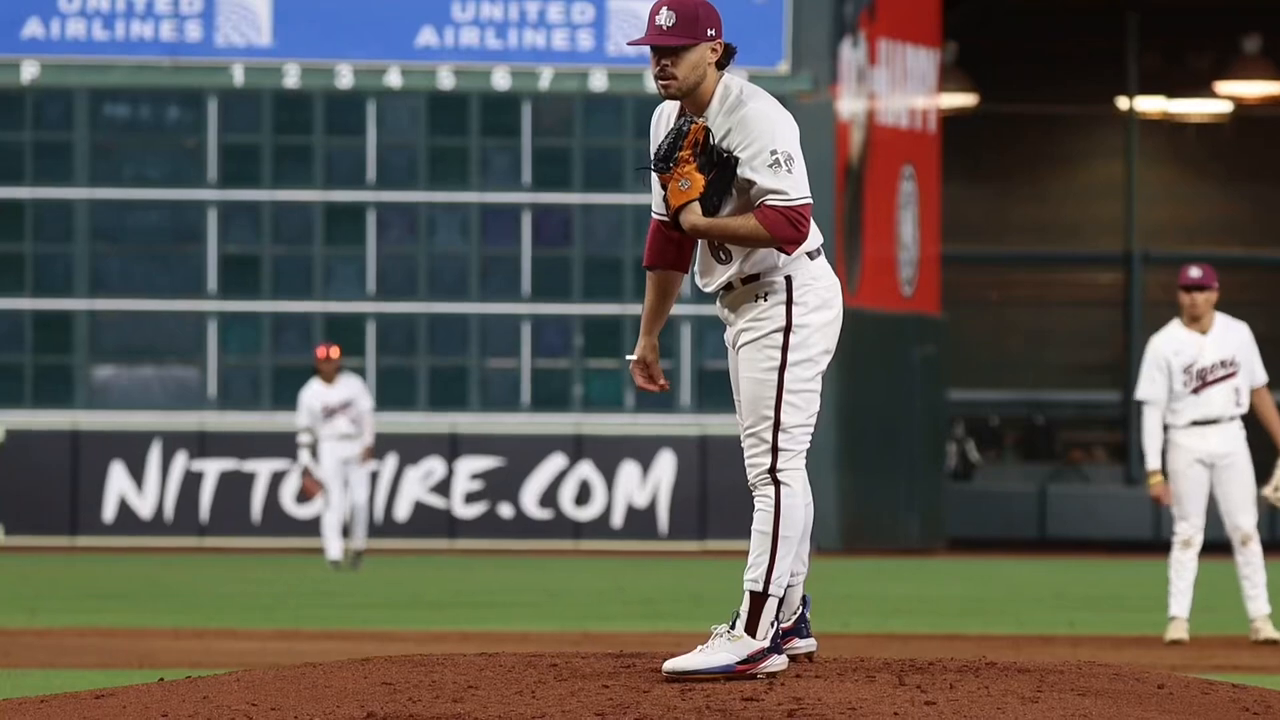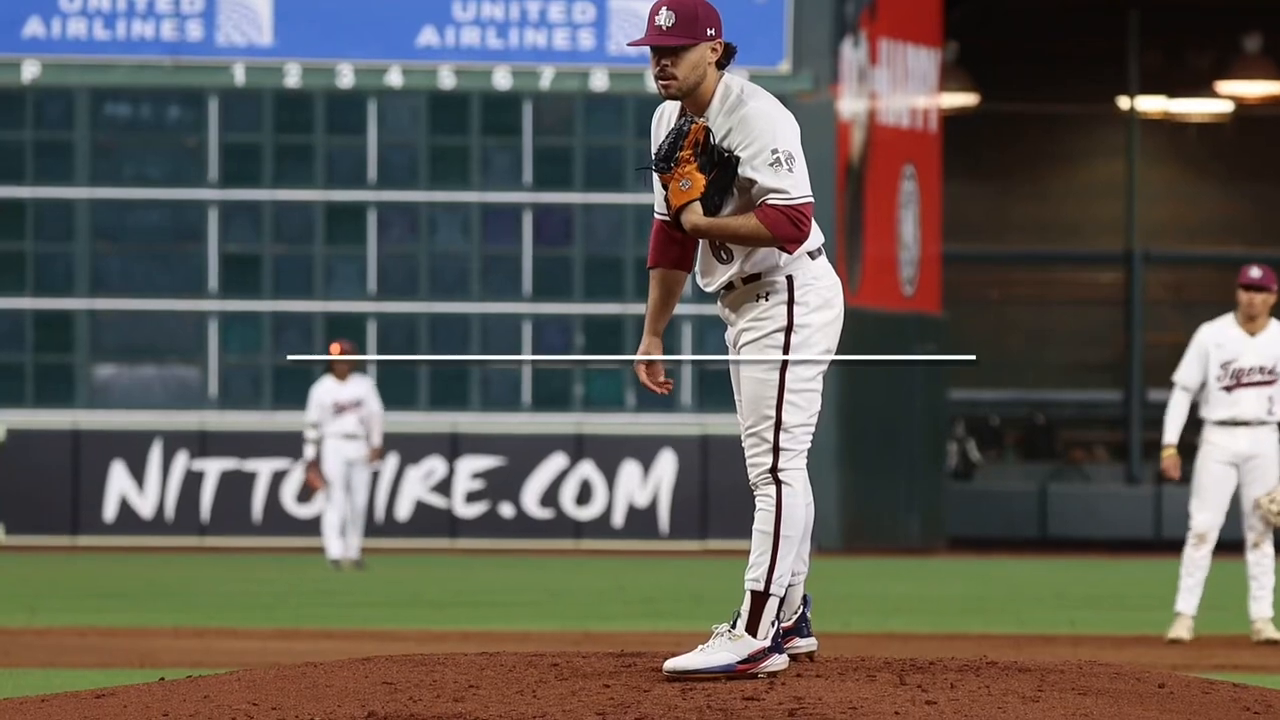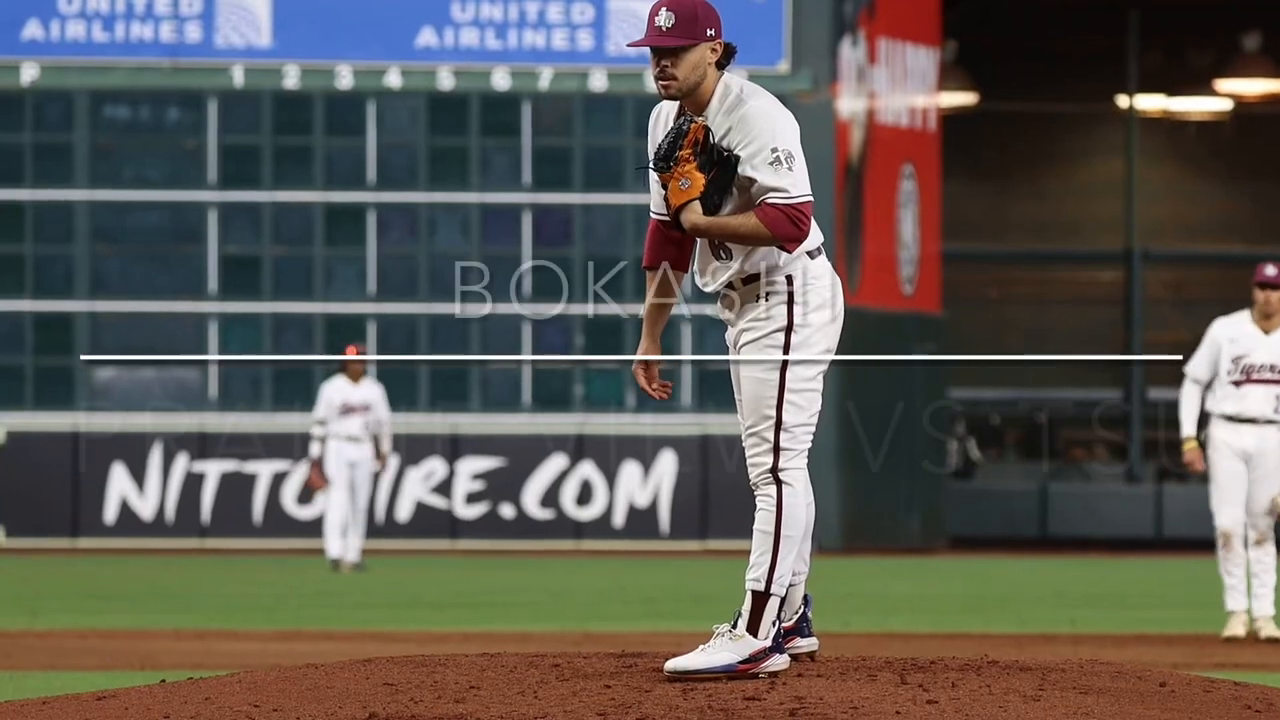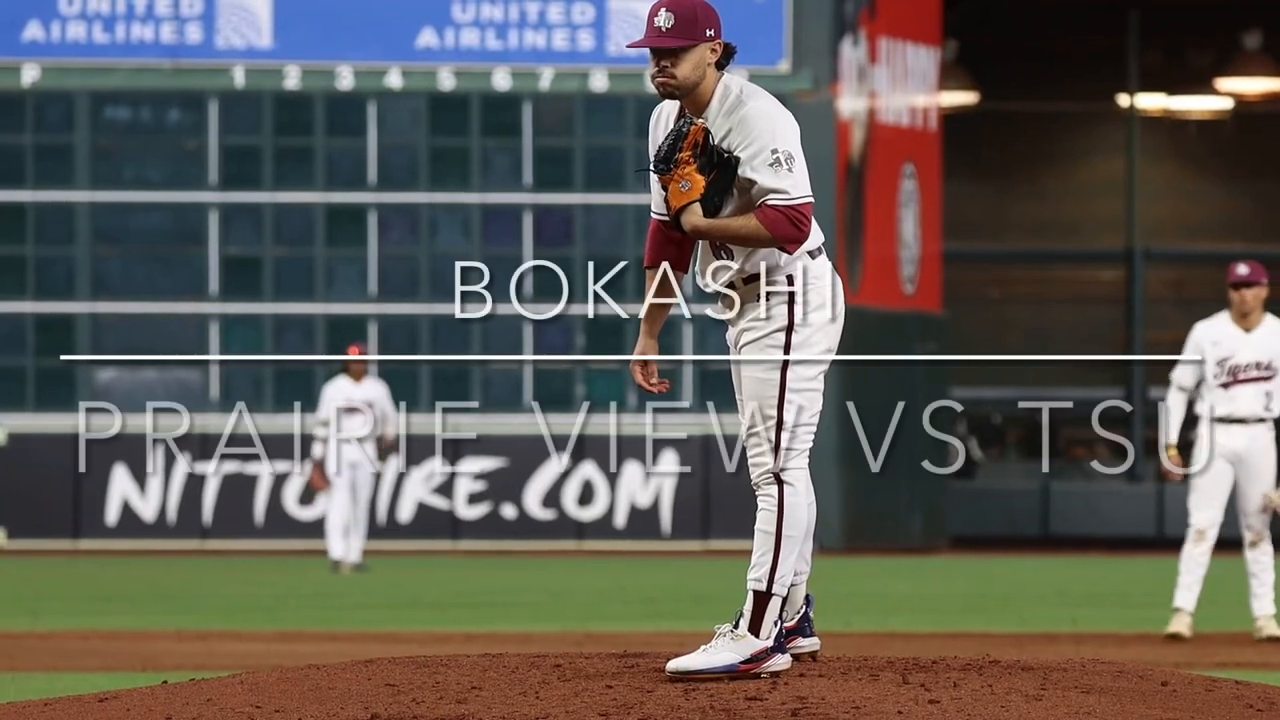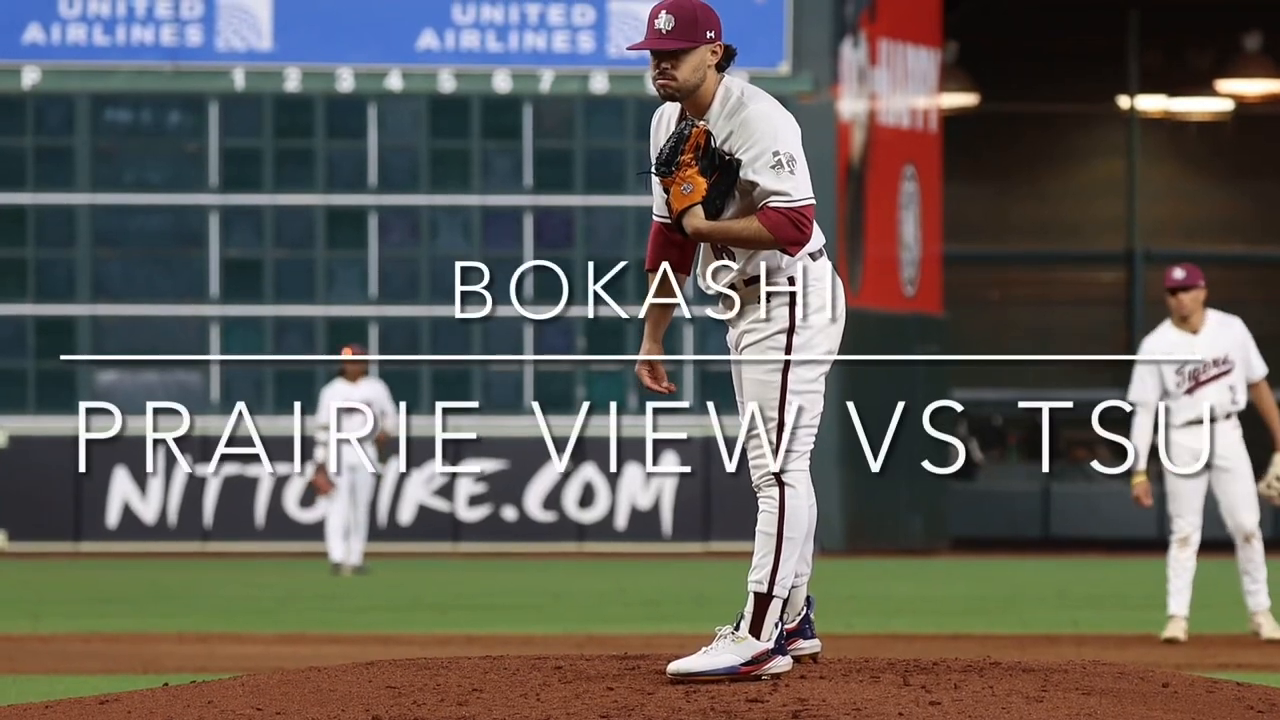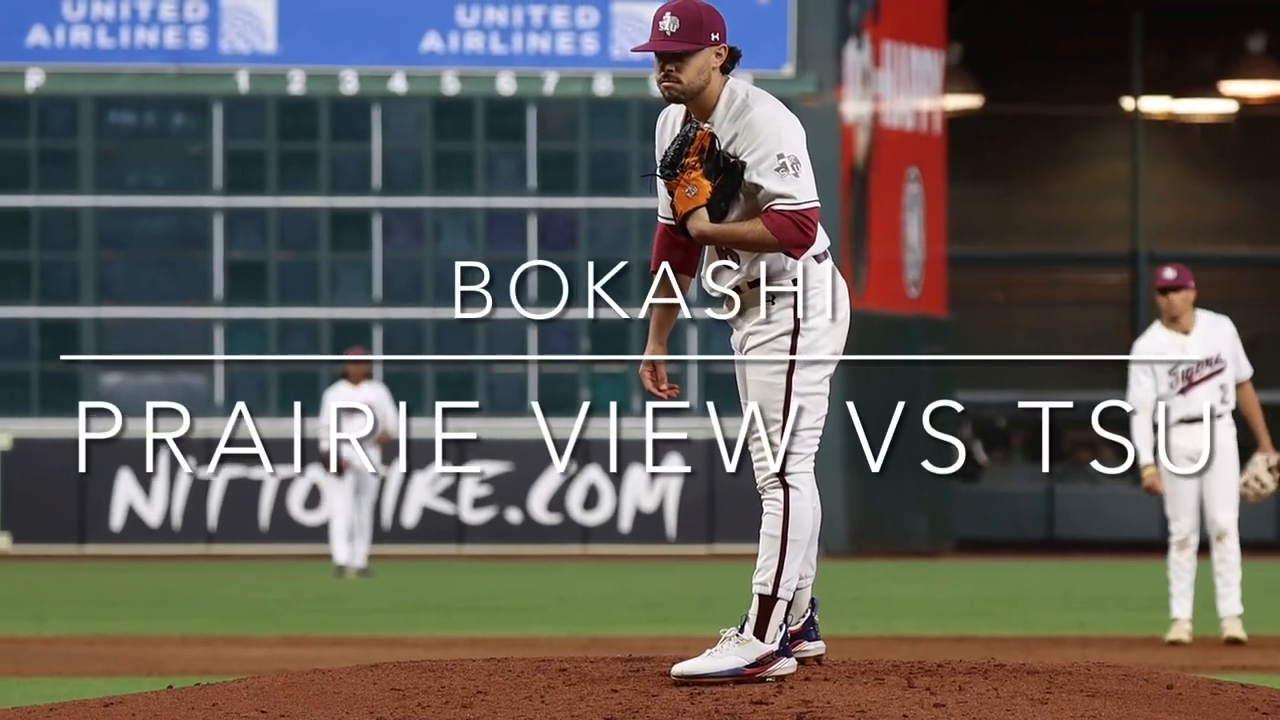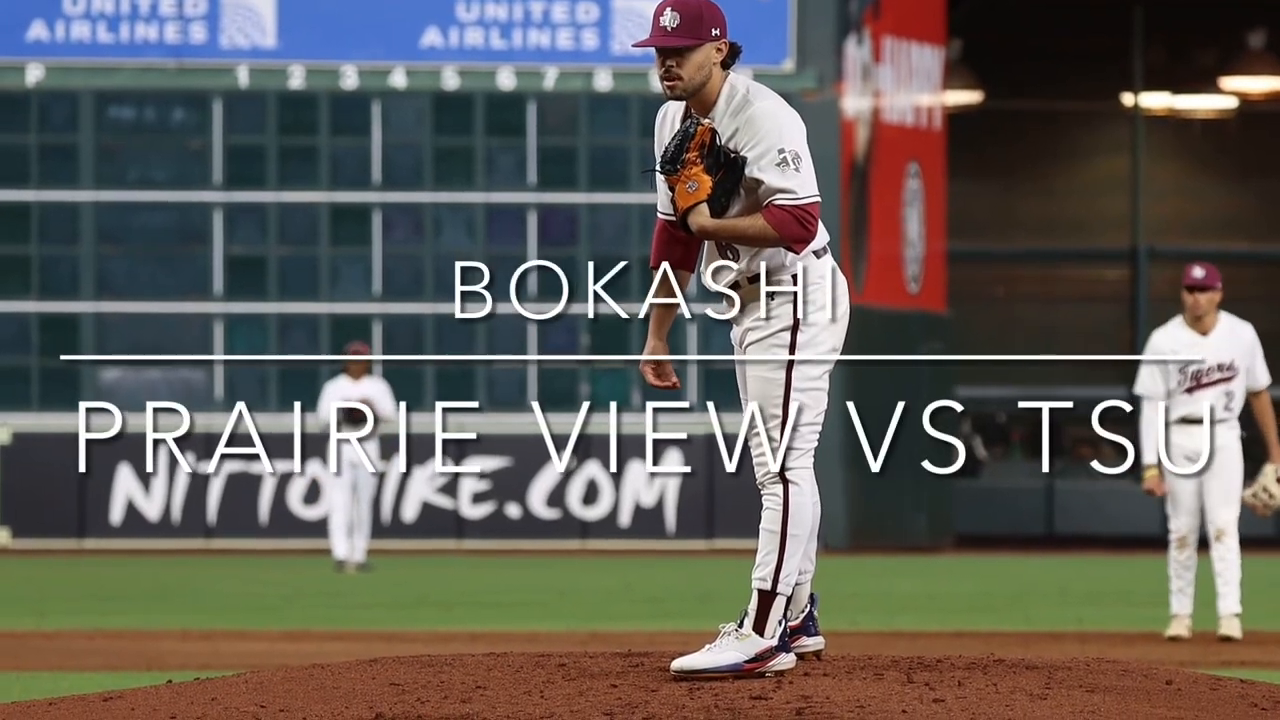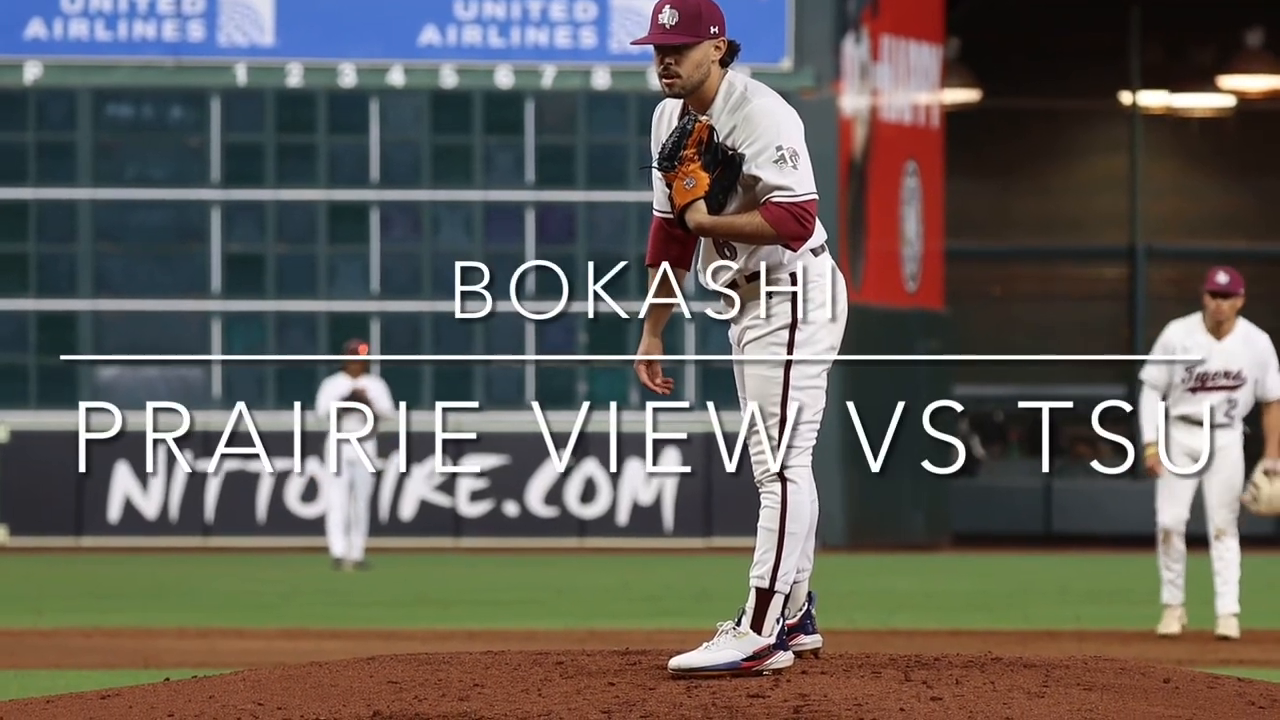
dt=0.4s
person 1, frame 1
left shoulder: (756, 116)
right shoulder: (668, 119)
left elbow: (790, 224)
right elbow: (667, 231)
left wrist: (701, 223)
right wrist: (649, 335)
left hip: (788, 299)
right hip: (743, 303)
left knee: (774, 466)
right knee: (775, 464)
left ankle: (756, 637)
right ankle: (788, 619)
person 1, frame 2
left shoulder: (756, 116)
right shoulder: (668, 120)
left elbow: (791, 223)
right elbow: (670, 232)
left wrist: (702, 222)
right wrist: (652, 335)
left hip: (789, 298)
right hip: (743, 304)
left knee: (776, 465)
right knee: (773, 464)
left ankle: (756, 637)
right ankle: (788, 619)
person 1, frame 3
left shoulder: (755, 115)
right shoulder: (665, 120)
left elbow: (791, 222)
right elbow: (667, 232)
left wrist: (701, 222)
right wrist: (650, 336)
left hip: (788, 298)
right hip: (742, 302)
left knee: (774, 465)
right knee: (773, 464)
left ankle: (758, 636)
right ankle: (789, 618)
person 1, frame 4
left shoulder: (756, 116)
right shoulder: (666, 120)
left elbow: (791, 223)
right elbow: (667, 233)
left wrist: (701, 224)
right wrist: (648, 335)
left hip: (791, 298)
right hip: (743, 303)
left knee: (777, 465)
right knee: (776, 464)
left ankle: (760, 636)
right ankle: (791, 618)
person 1, frame 5
left shoulder: (757, 118)
right shoulder: (667, 122)
left elbow: (793, 225)
right elbow: (669, 235)
left wrist: (704, 227)
right wrist: (652, 337)
left hip: (791, 300)
right hip: (744, 305)
left knee: (777, 468)
right knee: (776, 467)
left ankle: (760, 638)
right ankle: (792, 620)
person 1, frame 6
left shoulder: (760, 121)
right shoulder: (671, 125)
left elbow: (797, 229)
right elbow: (673, 238)
left wrist: (708, 230)
right wrist: (657, 340)
left hip: (796, 304)
right hip: (749, 308)
left knee: (783, 470)
right knee: (780, 470)
left ankle: (765, 640)
right ankle: (797, 622)
person 1, frame 7
left shoulder: (762, 116)
right shoulder: (672, 120)
left elbow: (798, 222)
right elbow: (673, 232)
left wrist: (708, 225)
right wrist: (657, 335)
left hip: (795, 298)
right hip: (748, 303)
left knee: (782, 465)
right knee: (779, 465)
left ankle: (764, 635)
right ankle: (796, 617)
person 1, frame 8
left shoulder: (760, 113)
right shoulder: (668, 118)
left elbow: (796, 219)
right elbow: (669, 229)
left wrist: (706, 222)
right wrist: (652, 331)
left hip: (793, 295)
right hip: (745, 301)
left knee: (780, 463)
right knee: (776, 463)
left ankle: (761, 633)
right ankle: (794, 615)
person 2, frame 1
left shoulder: (1238, 333)
right shoulder: (1162, 343)
right elbow: (1152, 409)
right wrist: (1154, 471)
left hip: (1231, 437)
right hip: (1186, 442)
left knee: (1245, 529)
right knee: (1186, 532)
right ankle: (1178, 619)
person 2, frame 2
right shoulder: (1210, 335)
right elbow: (1183, 391)
right wrist: (1169, 445)
right hip: (1218, 441)
right knee: (1202, 526)
right ankle: (1184, 616)
person 2, frame 3
right shoulder: (1224, 329)
right elbow: (1193, 383)
right wrist: (1189, 439)
right hip: (1225, 435)
right knee: (1228, 523)
right ankle: (1238, 612)
person 2, frame 4
right shoulder: (1205, 333)
right elbow: (1179, 391)
right wrist: (1169, 446)
right hip: (1214, 436)
right knee: (1202, 523)
right ankle: (1182, 612)
person 2, frame 5
left shoulder: (1232, 328)
right shoulder: (1155, 345)
right elbow: (1143, 410)
right wrist: (1139, 471)
left hip: (1226, 435)
right hip: (1181, 441)
left knee: (1246, 524)
right knee: (1184, 530)
right ankle: (1177, 617)
person 2, frame 6
left shoulder: (1221, 328)
right shoulder: (1147, 346)
left elbow: (1243, 385)
right elbow: (1141, 411)
left wrist: (1264, 441)
right wrist: (1148, 465)
left hip: (1220, 433)
right hip: (1176, 440)
left knee: (1223, 525)
right knee: (1182, 532)
left ankle: (1231, 617)
right ankle: (1181, 620)
person 2, frame 7
left shoulder: (1242, 334)
right shoulder: (1163, 340)
right elbow: (1151, 405)
right wrist: (1149, 465)
left hip: (1224, 437)
right hip: (1180, 439)
left knee: (1223, 525)
right knee: (1182, 530)
left ankle: (1230, 615)
right ankle: (1180, 615)
person 2, frame 8
right shoulder: (1176, 334)
right elbow: (1151, 389)
right wrist: (1151, 443)
left hip: (1227, 439)
right hip: (1178, 436)
left knee: (1224, 525)
right knee: (1169, 522)
left ankle: (1228, 614)
right ankle: (1173, 607)
person 3, frame 1
left shoulder: (863, 44)
right shoulder: (846, 46)
left elbow: (865, 87)
right elbow: (844, 90)
left hip: (859, 120)
right hip: (849, 121)
left knee: (857, 197)
right knee: (848, 198)
left ankle: (854, 275)
right ankle: (849, 274)
person 3, frame 2
left shoulder: (864, 44)
right shoulder: (848, 46)
left elbow: (866, 86)
right elbow: (846, 90)
right wrist: (851, 122)
left hip: (861, 120)
right hip: (850, 120)
left knee: (858, 192)
right knee: (849, 196)
left ankle: (855, 273)
right ankle: (850, 273)
person 3, frame 3
left shoulder: (863, 43)
right shoulder: (846, 45)
left elbow: (865, 86)
right elbow: (843, 89)
left hip: (859, 119)
right hip: (848, 120)
left knee: (857, 194)
right knee: (848, 194)
left ankle: (855, 273)
right ankle: (849, 273)
person 3, frame 4
left shoulder: (864, 41)
right shoulder: (846, 44)
left elbow: (866, 84)
right elbow: (844, 86)
left hip: (860, 118)
right hip: (849, 118)
left knee: (858, 192)
right knee: (848, 197)
left ankle: (856, 272)
right ankle: (850, 273)
person 3, frame 5
left shoulder: (865, 44)
right shoulder: (847, 46)
left elbow: (867, 87)
right elbow: (844, 89)
left hip: (860, 120)
right hip: (849, 120)
left knee: (858, 195)
right knee: (849, 201)
left ankle: (856, 275)
right ankle: (851, 273)
person 3, frame 6
left shoulder: (869, 46)
right shoulder: (851, 48)
left elbow: (871, 89)
right elbow: (849, 92)
left hip: (864, 122)
right hip: (853, 123)
left knee: (862, 195)
right knee: (852, 197)
left ankle: (861, 277)
right ankle: (855, 277)
person 3, frame 7
left shoulder: (868, 40)
right shoulder: (851, 43)
left elbow: (870, 83)
right elbow: (849, 86)
left hip: (864, 116)
right hip: (853, 117)
left knee: (862, 189)
right knee: (853, 188)
left ankle: (861, 271)
right ankle: (856, 272)
person 3, frame 8
left shoulder: (866, 40)
right shoulder: (849, 43)
left elbow: (867, 83)
right elbow: (847, 85)
left wrist: (863, 114)
left hip: (862, 116)
right hip: (851, 116)
left knee: (860, 187)
right knee: (851, 185)
left ankle: (859, 270)
right ankle: (853, 270)
person 4, frame 1
left shoulder: (353, 382)
right shoulder: (308, 393)
left elbow: (366, 413)
right elbow: (304, 429)
left wrist: (369, 444)
right wrist: (305, 464)
left hip: (356, 447)
right hip: (329, 449)
left knee: (360, 500)
right knee: (333, 503)
left ankle: (357, 548)
right ankle: (334, 557)
person 4, frame 2
left shoulder: (364, 383)
right shoulder: (320, 388)
left elbow: (375, 415)
right elbow: (312, 425)
left wrist: (376, 445)
right wrist: (310, 460)
left hip: (361, 449)
right hip: (334, 448)
left knee: (359, 503)
right knee: (334, 502)
left ankle: (353, 554)
right ankle: (335, 556)
person 4, frame 3
left shoulder: (375, 388)
right shoulder: (330, 387)
left elbow: (384, 421)
right elbow: (319, 422)
left wrist: (384, 453)
right wrist: (315, 458)
left hip: (364, 451)
right hip: (337, 448)
left knee: (360, 505)
right knee: (337, 502)
left ankle: (353, 557)
right ankle: (335, 555)
person 4, frame 4
left shoulder: (378, 387)
right shoulder: (333, 387)
left elbow: (390, 415)
right elbow: (322, 423)
left wrist: (389, 438)
right wrist: (317, 458)
left hip: (366, 450)
right hip: (338, 449)
left knee: (361, 505)
right knee: (338, 503)
left ankle: (355, 557)
right ankle: (337, 557)
person 4, frame 5
left shoulder: (377, 387)
right shoulder: (330, 390)
left elbow: (390, 415)
right elbow: (322, 427)
left wrist: (385, 432)
right wrist: (320, 463)
left hip: (366, 452)
right hip: (338, 451)
left knee: (361, 507)
right knee: (337, 505)
left ankle: (355, 560)
right ankle: (337, 560)
person 4, frame 6
left shoulder: (379, 391)
right shoulder: (333, 392)
left elbow: (392, 420)
right elbow: (325, 427)
left wrist: (385, 434)
right wrist: (328, 452)
left hip: (370, 454)
right hip: (341, 454)
left knee: (365, 509)
right knee: (341, 508)
left ankle: (360, 562)
right ankle: (342, 562)
person 4, frame 7
left shoulder: (379, 385)
right shoulder: (333, 386)
left elbow: (391, 413)
right elbow: (323, 416)
left wrist: (371, 407)
right wrist: (344, 413)
left hip: (368, 448)
right hip: (341, 447)
left knee: (364, 504)
right knee: (340, 503)
left ankle: (359, 557)
right ankle: (341, 557)
person 4, frame 8
left shoulder: (376, 384)
right shoulder: (331, 383)
left elbow: (388, 412)
right elbow: (322, 412)
left wrist: (368, 400)
right wrist: (343, 401)
left hip: (365, 446)
right hip: (338, 445)
left knee: (361, 502)
right knee: (337, 500)
left ankle: (357, 555)
right ankle: (338, 554)
